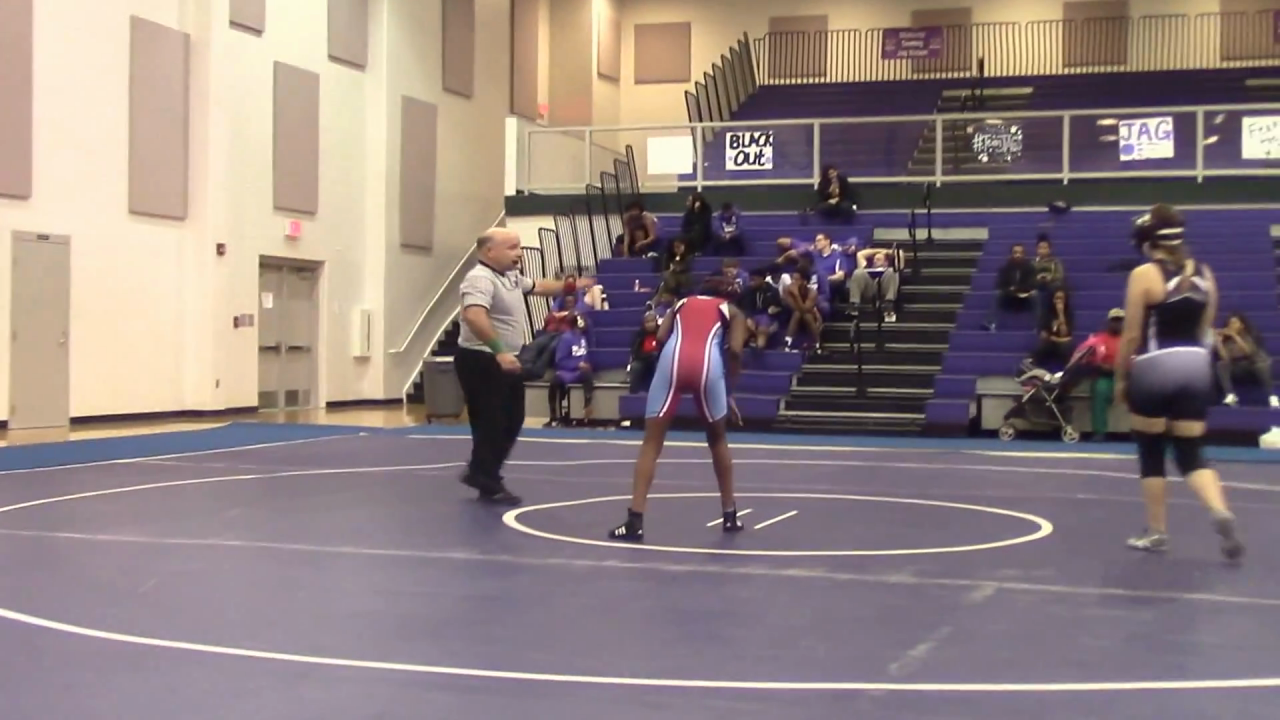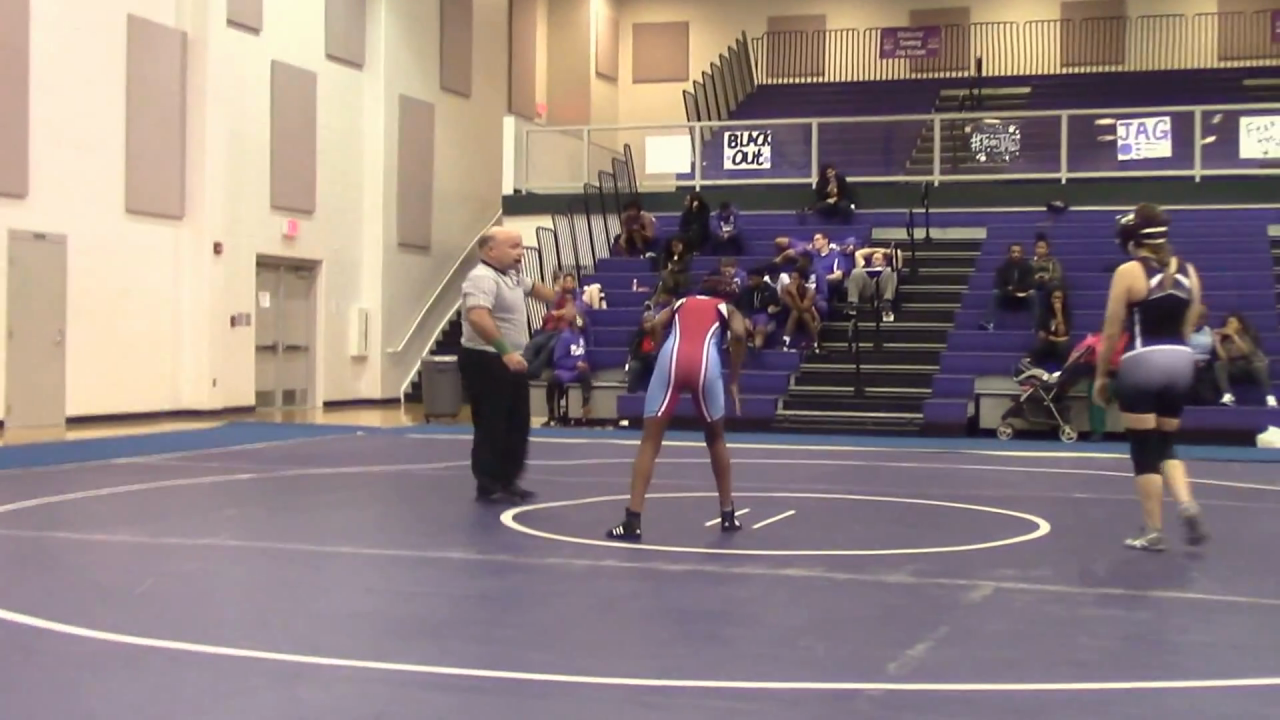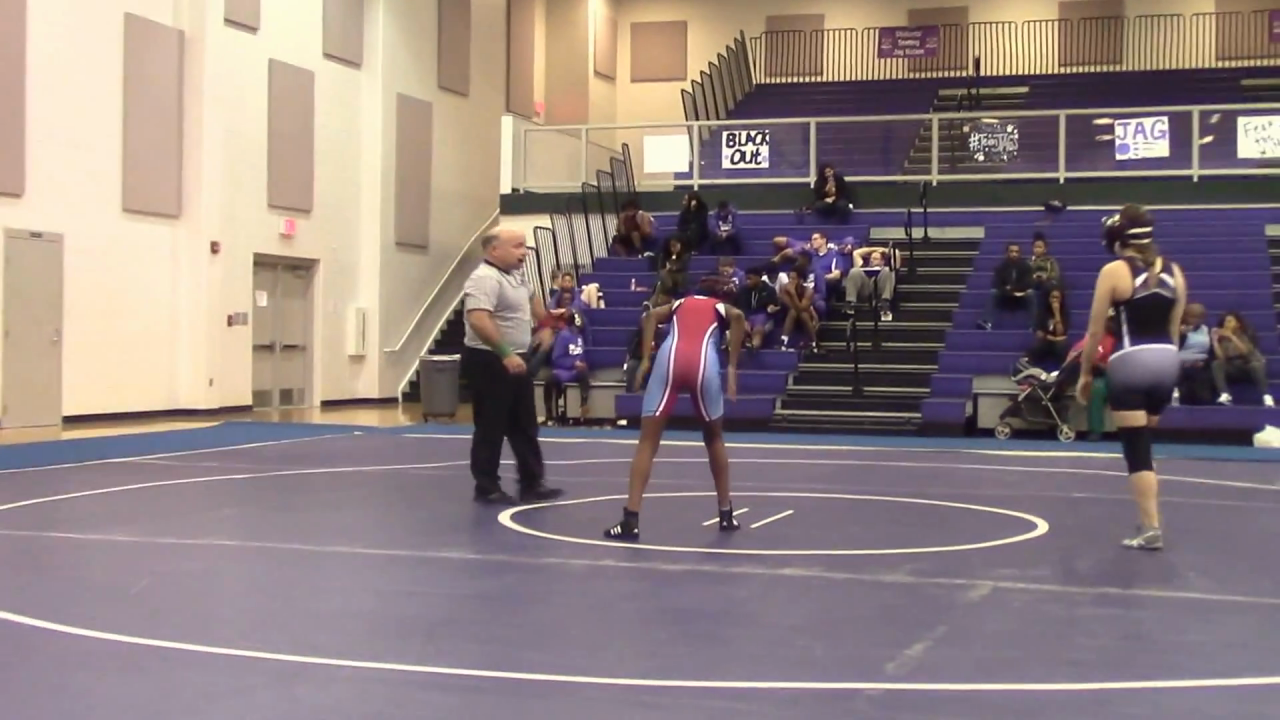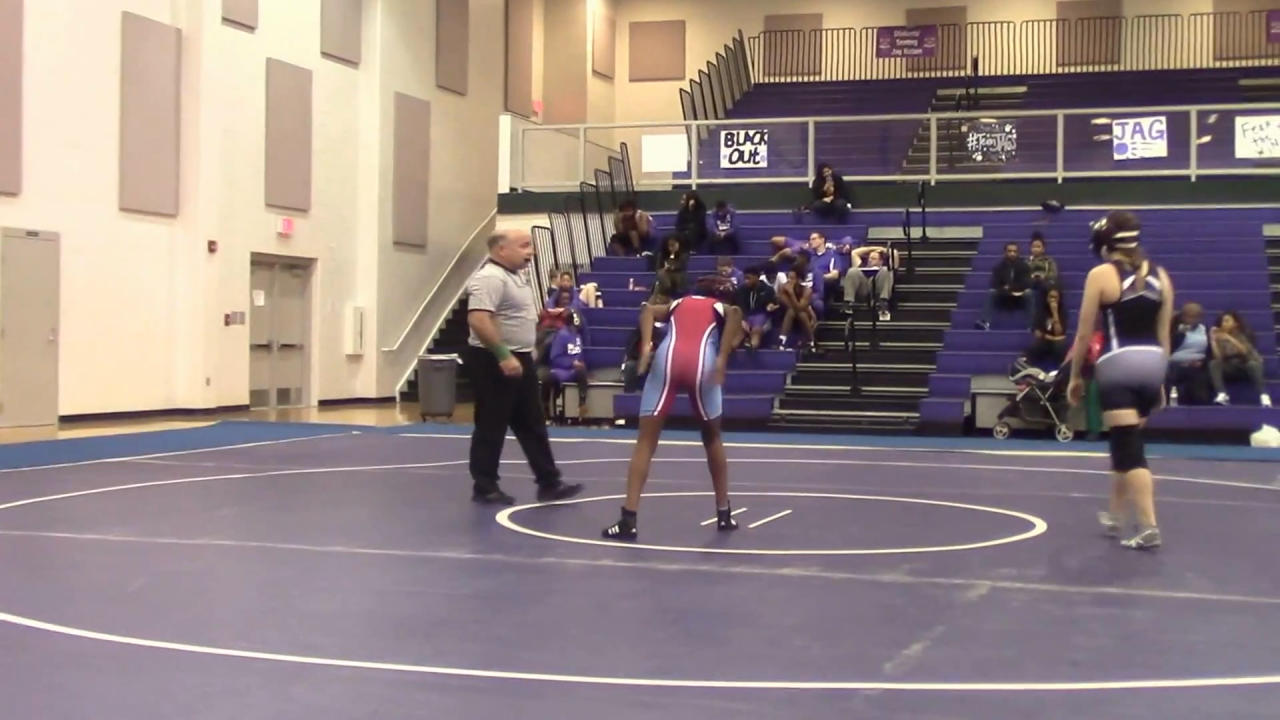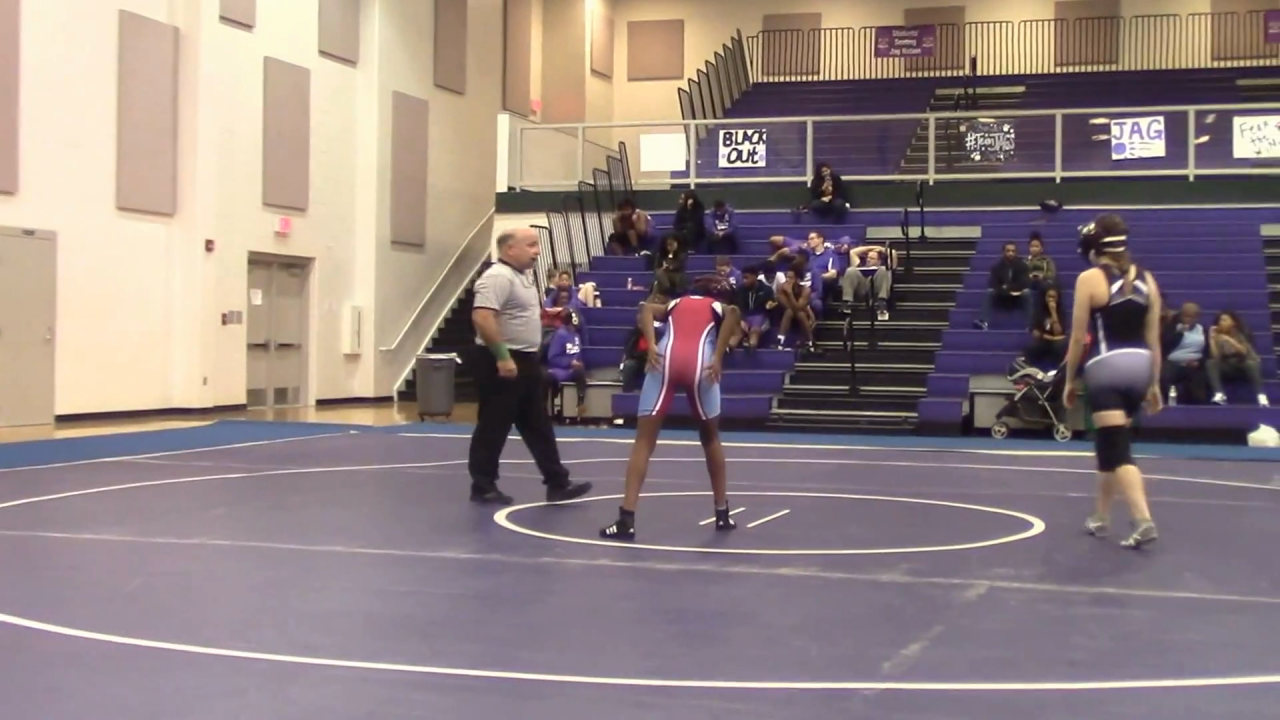
dt=0.1s
person 1, frame 1
left shoulder: (1144, 274)
right shoulder: (1203, 273)
left elbow: (1131, 336)
right elbow: (1204, 331)
left wrist: (1121, 378)
left hip: (1155, 367)
right hip: (1196, 367)
left knee: (1150, 454)
right knee: (1192, 456)
left ankle: (1156, 533)
right ankle: (1221, 513)
person 1, frame 2
left shoulder: (1127, 272)
right shoulder: (1187, 271)
left elbow: (1111, 332)
right elbow: (1187, 329)
left wrist: (1101, 375)
left hip: (1142, 364)
right hip: (1180, 364)
left knee: (1142, 452)
right knee: (1163, 447)
left ankle: (1153, 531)
right ankle: (1187, 505)
person 1, frame 3
left shoulder: (1113, 271)
right shoulder: (1172, 271)
left elbow: (1095, 330)
right elbow: (1174, 330)
left wrist: (1085, 373)
left hip: (1130, 364)
right hip: (1166, 362)
left knee: (1137, 450)
right knee: (1140, 445)
left ankle: (1152, 529)
right ankle: (1149, 517)
person 1, frame 4
left shoulder: (1101, 274)
right shoulder: (1159, 275)
left elbow: (1085, 333)
right elbow: (1164, 333)
left wrist: (1075, 376)
right wrist: (1159, 376)
left hip: (1118, 365)
right hip: (1152, 363)
left knee: (1128, 449)
right knee: (1128, 444)
left ankle: (1148, 527)
right ankle: (1115, 516)
person 1, frame 5
left shoulder: (1089, 279)
right shoulder: (1145, 279)
left elbow: (1079, 337)
right elbow: (1153, 337)
left wrist: (1070, 380)
right wrist: (1153, 383)
left hip: (1105, 369)
right hip: (1138, 369)
left knee: (1116, 452)
right knee: (1113, 443)
left ankle: (1143, 520)
right ankle: (1100, 518)
person 2, frame 1
left shoulder: (511, 275)
right shoulder: (480, 279)
left elbow: (536, 286)
right elbow: (472, 317)
left wrist: (571, 286)
right wrist: (499, 352)
left hip: (507, 362)
right hip: (481, 363)
left knee: (512, 422)
right knee: (490, 426)
left ankle: (478, 472)
right ankle: (491, 487)
person 2, frame 2
left shoulder: (512, 274)
right shoulder: (481, 278)
left elbow: (533, 287)
right elbow: (478, 317)
right wrist: (506, 351)
left hip: (511, 361)
right hip: (482, 361)
left knee: (519, 424)
right knee: (491, 426)
left ankle: (506, 480)
right ankle: (488, 487)
person 2, frame 3
left shoulder: (516, 274)
right shoulder: (485, 279)
left elbow: (532, 298)
right elbow: (477, 319)
left wrist: (545, 326)
right wrist: (507, 354)
left hip: (518, 360)
right hip: (489, 362)
left knee: (525, 425)
right knee: (491, 427)
left ankle: (531, 483)
right ankle: (487, 487)
person 2, frame 4
left shoulder: (520, 274)
right shoulder: (490, 278)
right elbow: (478, 319)
left wrist: (526, 353)
right wrist: (503, 356)
left hip: (521, 360)
right hip: (492, 362)
left knee: (533, 424)
right knee: (491, 427)
left ankle: (549, 483)
right ankle: (485, 487)
person 2, frame 5
left shoulder: (525, 275)
right shoulder: (498, 277)
right elbow: (482, 317)
right wrist: (501, 356)
left hip: (526, 359)
right hip: (502, 362)
left knee: (539, 425)
right knee: (494, 426)
left ankle: (558, 483)
right ankle: (483, 486)
person 3, frame 1
left shoulder: (682, 304)
right shoulder: (730, 310)
left elbow: (661, 337)
right elbow: (736, 349)
right wrist: (730, 394)
left hip: (673, 360)
right hip: (707, 363)
left knee: (651, 444)
right knee: (717, 441)
left ankle: (635, 521)
right ankle: (730, 515)
person 3, frame 2
left shoulder: (681, 303)
right shoulder: (728, 309)
left elbow: (657, 325)
right elbow: (739, 335)
right wrist: (733, 382)
left hip: (671, 359)
right hip: (705, 362)
left knee: (649, 443)
right knee: (716, 440)
left ankle: (632, 521)
right ankle: (728, 515)
person 3, frame 3
left shoulder: (679, 304)
right shoulder: (724, 308)
left elbow: (652, 315)
right elbow: (738, 317)
left wrist: (645, 358)
right wrist: (732, 366)
left hip: (669, 360)
right hip: (704, 363)
left knee: (647, 443)
right knee: (714, 440)
left ankle: (630, 521)
right ankle: (726, 514)
person 3, frame 4
left shoulder: (677, 304)
right shoulder: (723, 308)
left elbow: (648, 310)
right elbow: (735, 313)
left wrist: (646, 349)
right wrist: (722, 358)
left hip: (667, 359)
right hip: (702, 362)
left knee: (646, 442)
right knee: (712, 440)
left ankle: (628, 520)
right ankle: (724, 514)
person 3, frame 5
left shoulder: (675, 304)
right shoulder: (720, 307)
left elbow: (646, 309)
right elbow: (733, 311)
left wrist: (651, 346)
right wrist: (718, 356)
left hip: (666, 360)
right hip: (699, 362)
left knee: (644, 442)
right knee: (711, 439)
left ankle: (626, 520)
right ankle: (722, 514)
